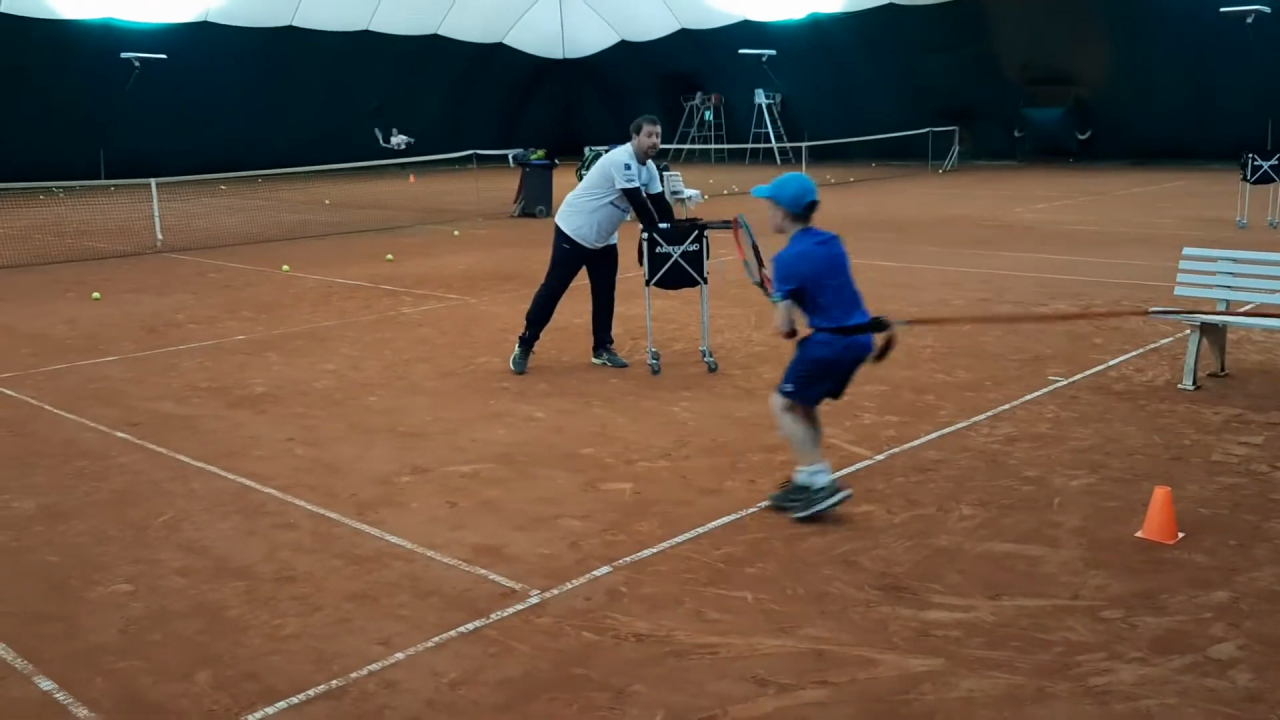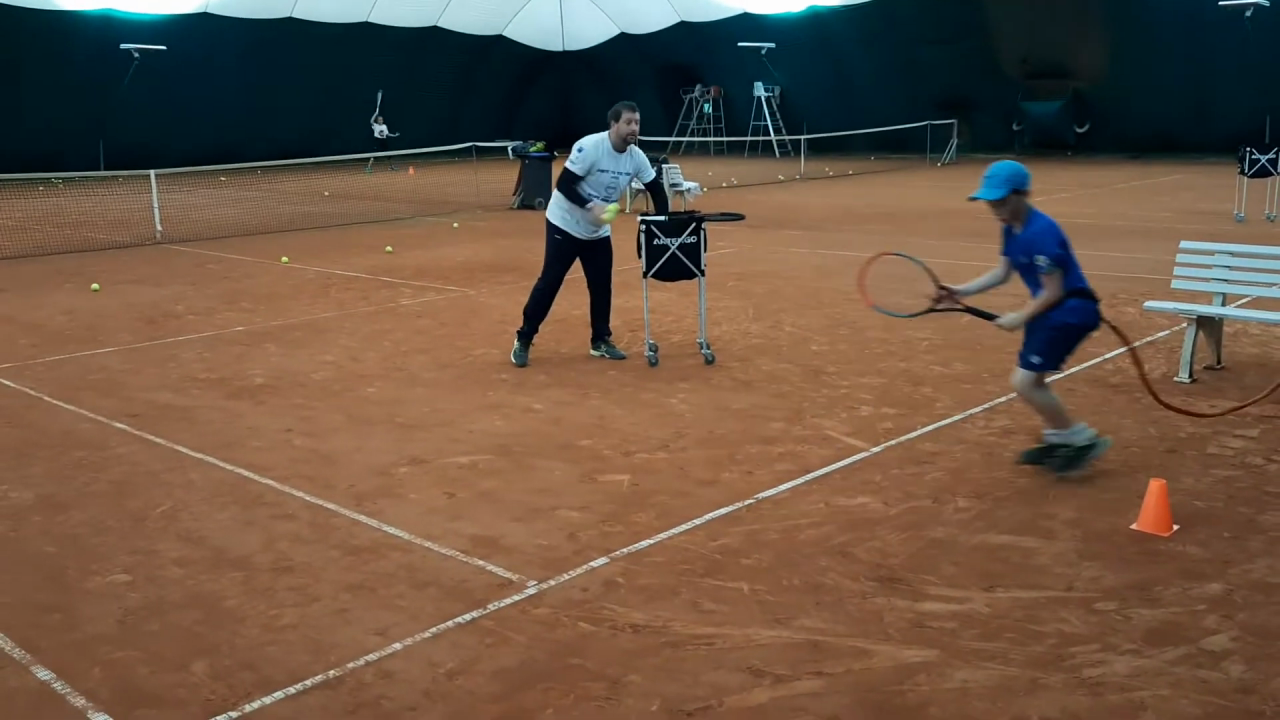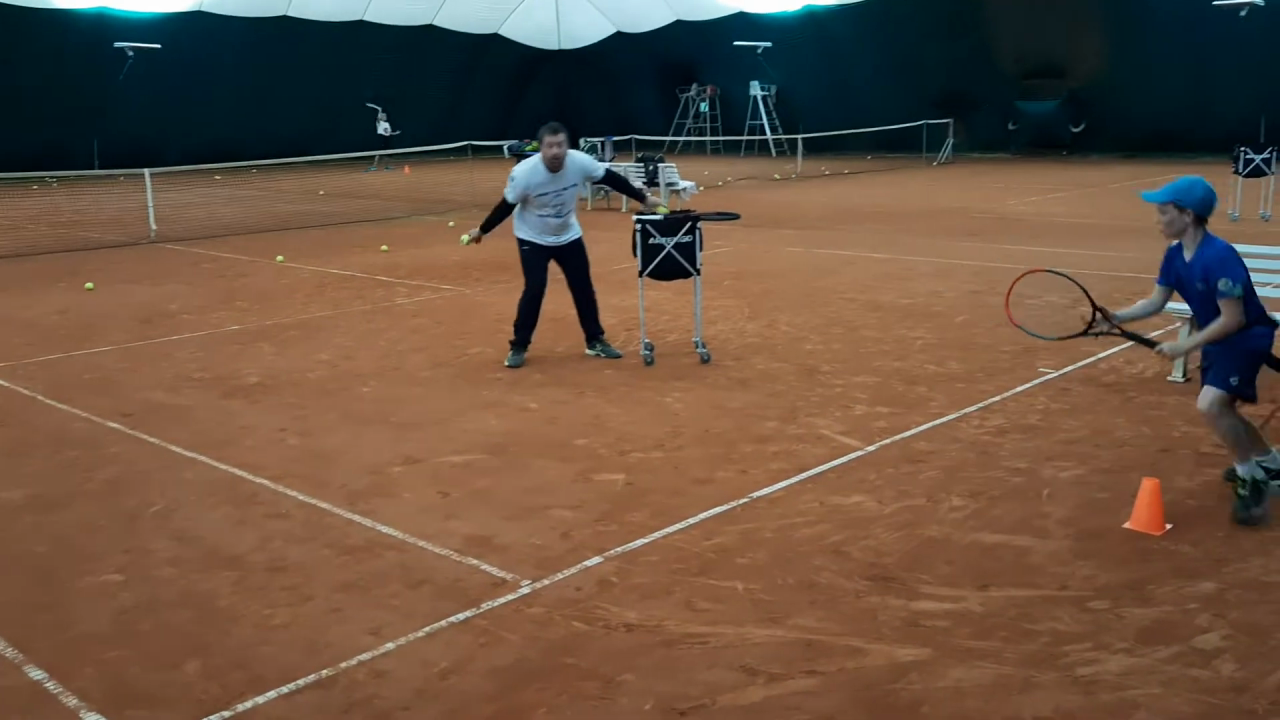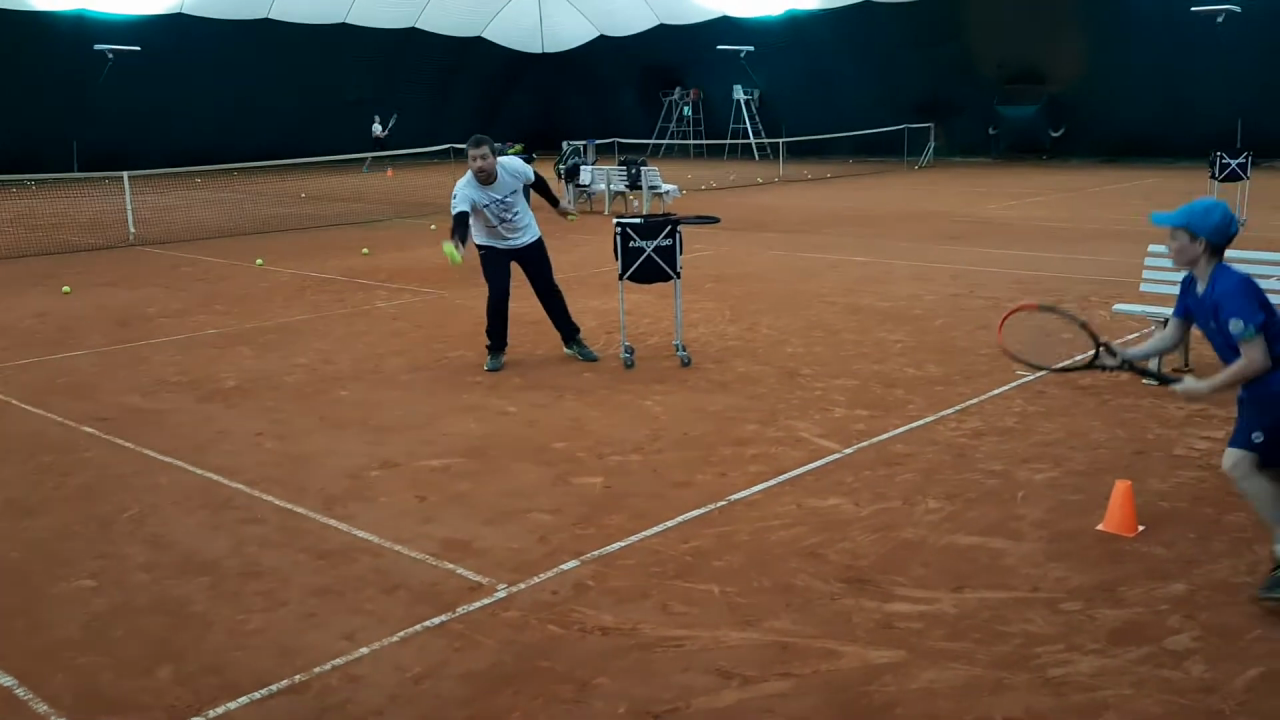
dt=0.5s
person 1, frame 1
left shoulder: (788, 258)
right shoulder: (832, 242)
left elbow: (783, 326)
left wrist: (788, 329)
right wrist: (779, 287)
left hip: (830, 343)
right hip: (858, 338)
left knee: (783, 405)
right knee: (803, 403)
left ankle: (821, 483)
right ankle: (808, 480)
person 1, frame 2
left shoulder: (1042, 233)
right shoulder: (1011, 229)
left elbow: (1054, 291)
right elbow: (1002, 273)
left wrist: (1019, 317)
right wrist: (961, 290)
left hip: (1069, 312)
right hip: (1049, 311)
left knee: (1023, 381)
right knee: (1031, 379)
left ankle: (1081, 440)
right ankle: (1059, 440)
person 1, frame 3
left shoulder: (1220, 256)
right shoulder: (1174, 255)
left elbow: (1235, 318)
right elbow: (1156, 302)
left wrist: (1187, 345)
right wrist: (1118, 317)
left hip: (1246, 338)
right hip: (1218, 339)
left knee: (1208, 406)
right knee: (1220, 410)
person 1, frame 4
left shoulder: (1232, 291)
right shoulder: (1192, 287)
right elbow: (1169, 339)
left wrist: (1205, 388)
right wrist: (1125, 355)
left knee: (1238, 466)
person 2, frame 1
left shoulder: (649, 168)
right shoulder: (621, 160)
left elbow: (660, 204)
right elbow: (639, 206)
left hip: (604, 238)
right hip: (574, 231)
left knee: (605, 293)
right knee: (553, 289)
left ankle: (602, 348)
right ankle: (524, 346)
person 2, frame 2
left shoulder: (636, 156)
right shoulder: (589, 146)
left elbow: (656, 189)
right elbow: (562, 183)
right wrist: (589, 206)
left hip: (599, 231)
right hip: (566, 226)
left knee: (602, 286)
right knee: (550, 282)
left ankle: (600, 341)
right ankle: (524, 339)
person 2, frame 3
left shoulder: (579, 162)
right shoulder: (523, 173)
left elbow: (612, 179)
right elbow: (506, 206)
left wrist: (644, 199)
right wrist: (482, 230)
left hip: (568, 235)
right hip: (533, 238)
left knee: (583, 287)
right knee: (534, 289)
left ankle: (595, 340)
right ankle: (519, 346)
person 2, frame 4
left shoulder: (513, 165)
right shoulder: (464, 189)
left elbow: (537, 181)
right elbow: (461, 221)
left wrist: (557, 204)
right wrist: (457, 244)
left hip: (528, 237)
right hip: (492, 243)
left knee: (548, 288)
right knee: (498, 293)
left ankle: (572, 340)
right ankle: (496, 350)
